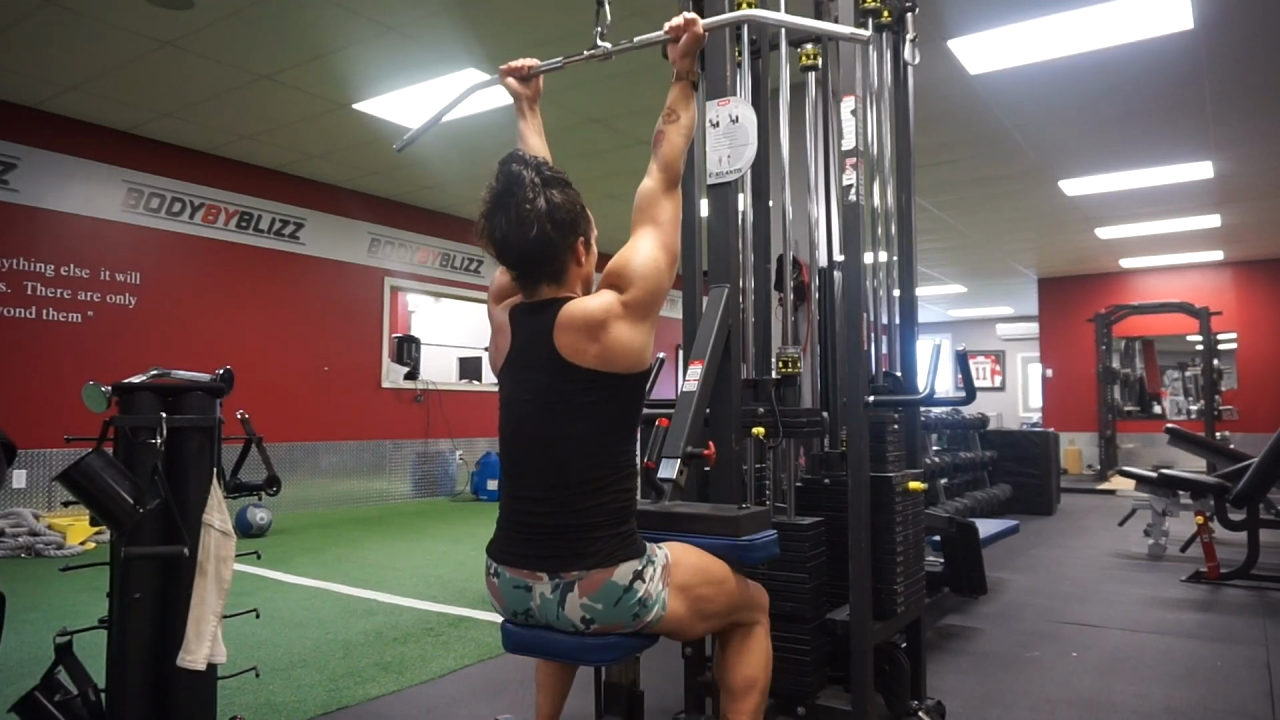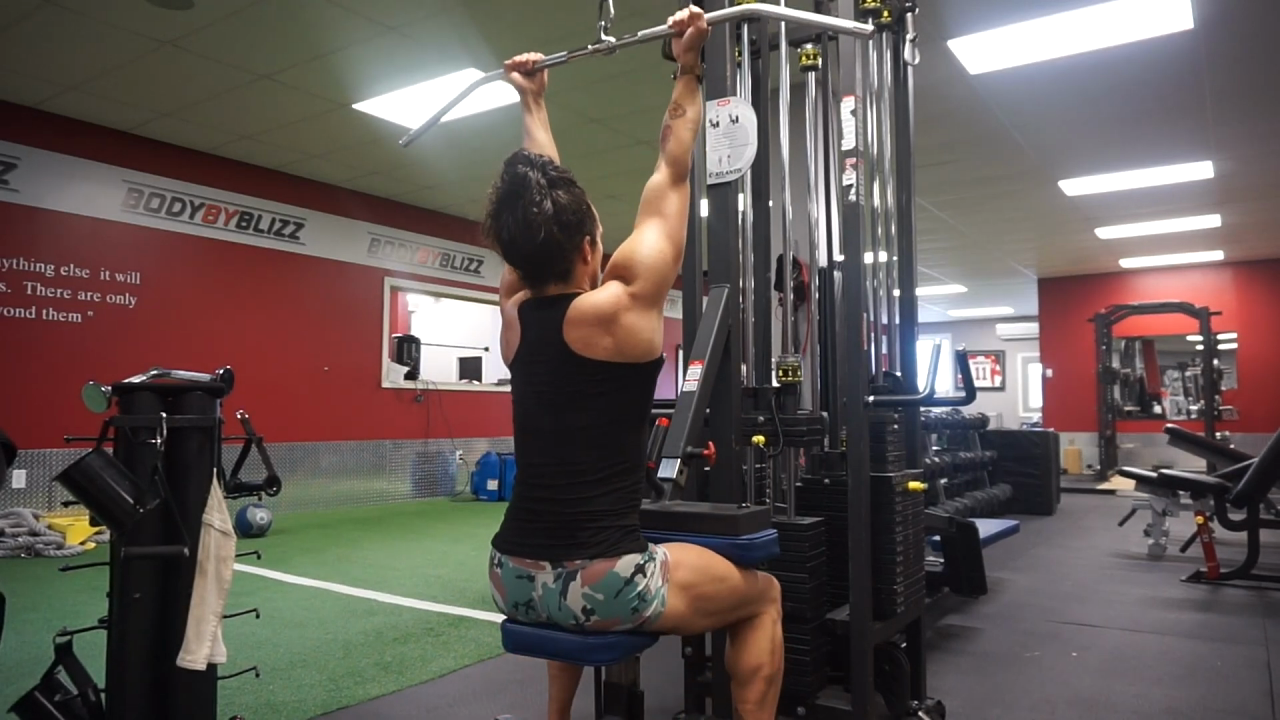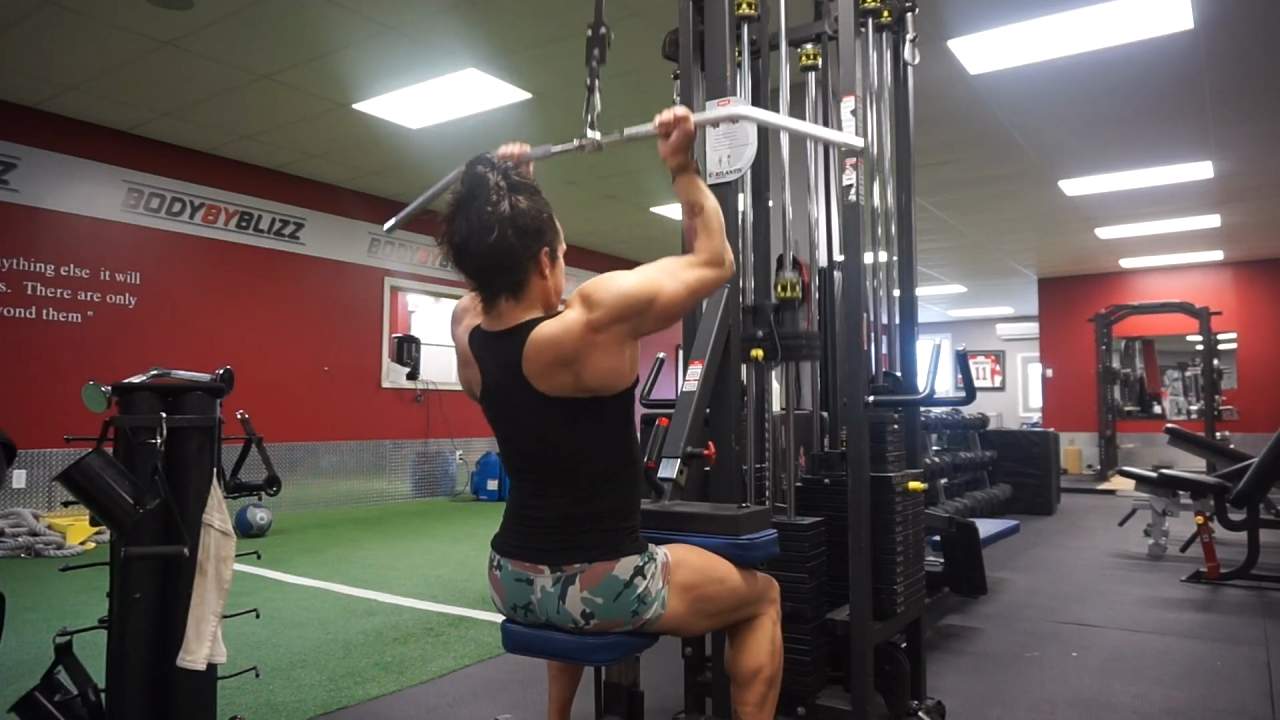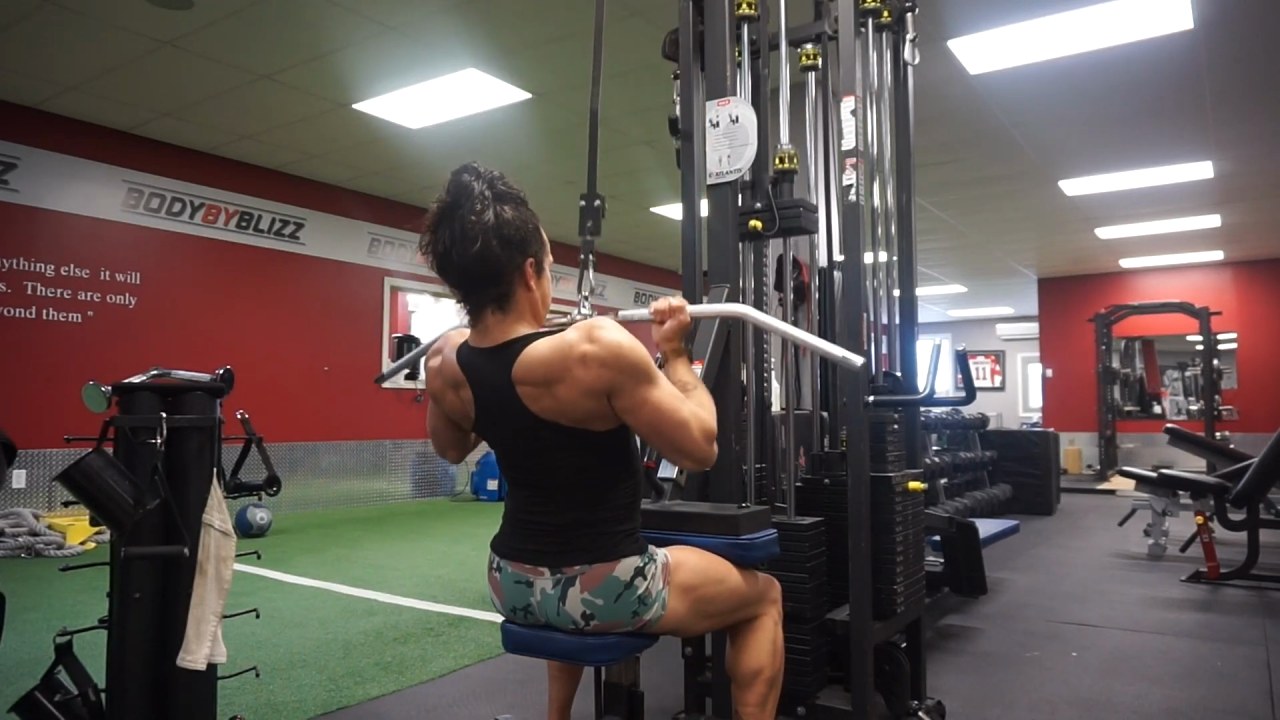
dt=0.5s
person 1, frame 1
left shoulder: (504, 313)
right shoulder: (615, 314)
left elbow: (531, 204)
right elbow: (663, 181)
left wrist: (527, 107)
right wrist: (684, 76)
left hip: (510, 584)
right hip: (597, 589)
right knee: (750, 604)
person 1, frame 2
left shoulder: (512, 310)
right shoulder: (622, 305)
left elbow: (537, 204)
right elbow: (672, 175)
left wrist: (532, 103)
right wrist: (688, 71)
left hip: (513, 579)
right hip: (598, 582)
right knee: (762, 596)
person 1, frame 3
left shoulder: (467, 328)
right shoulder: (593, 323)
left elbow: (503, 264)
right elbow: (713, 260)
left wrist: (513, 190)
right wrist: (682, 166)
left hip: (512, 581)
right hip: (603, 584)
right knee: (762, 596)
person 1, frame 4
left shoulder: (443, 364)
right shoulder: (593, 350)
right elbow: (702, 447)
right wrist: (674, 353)
left hip: (512, 585)
right hip: (602, 589)
right knee: (763, 596)
